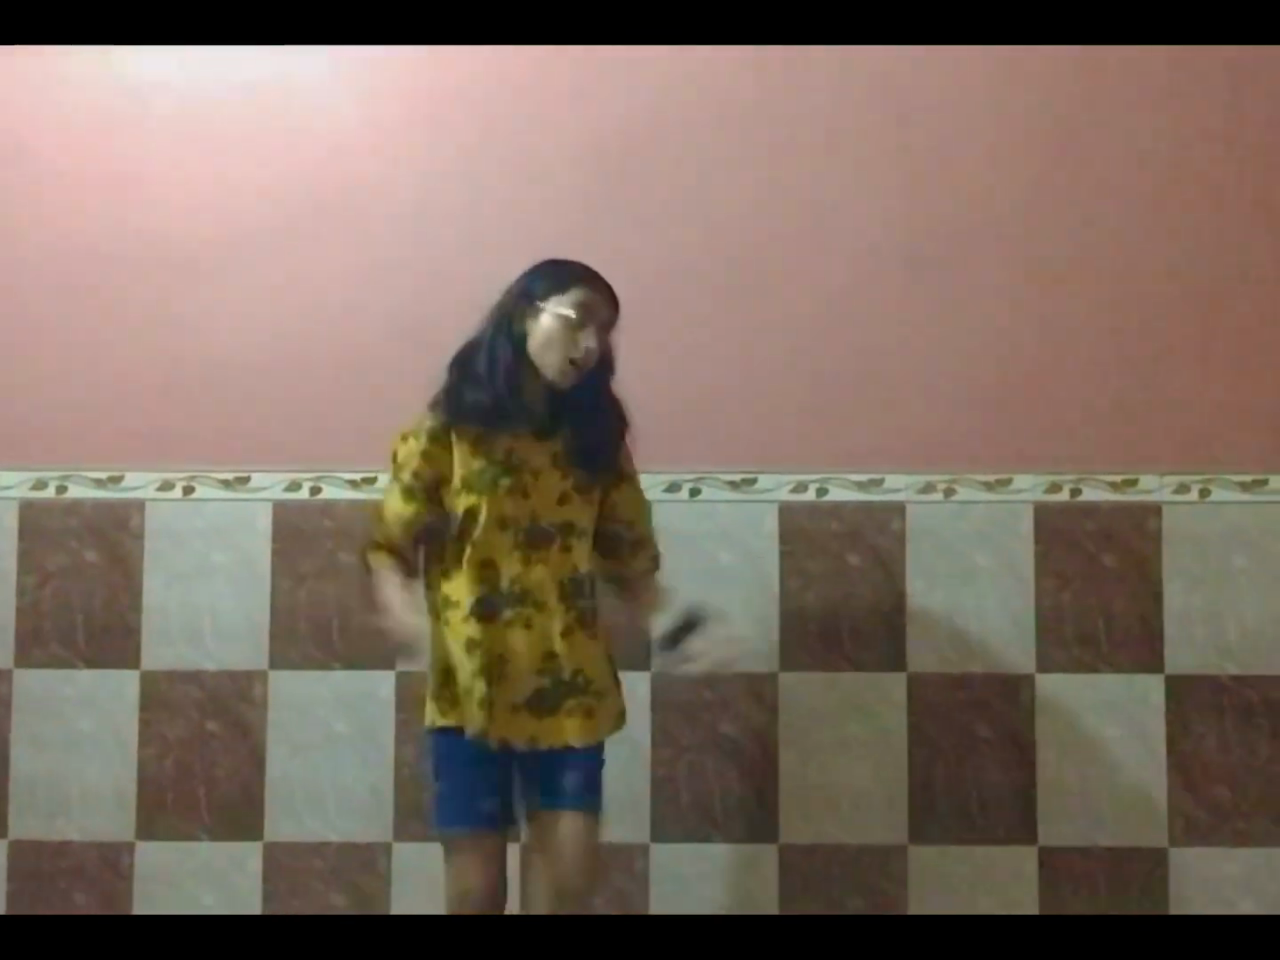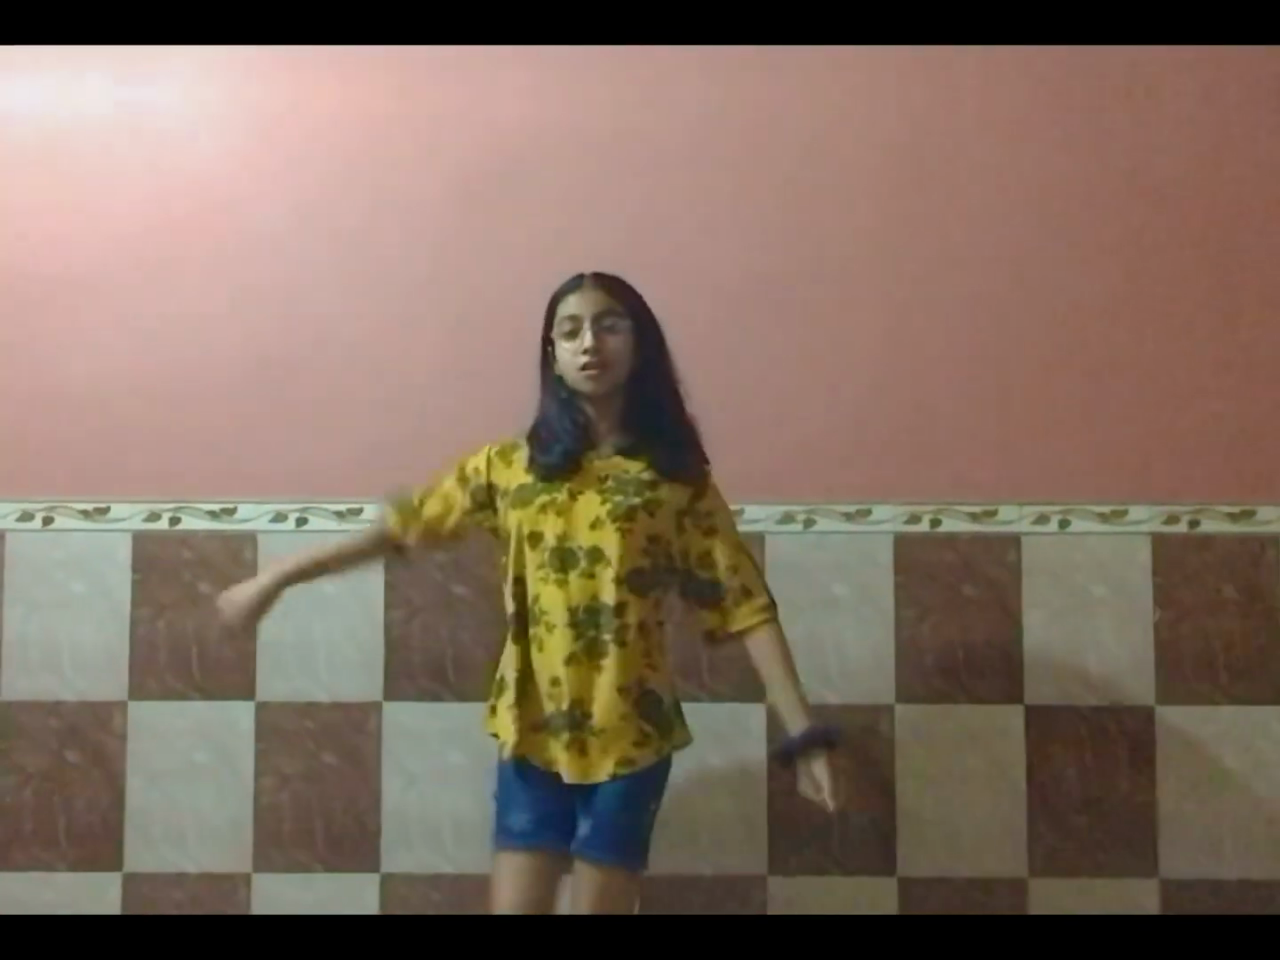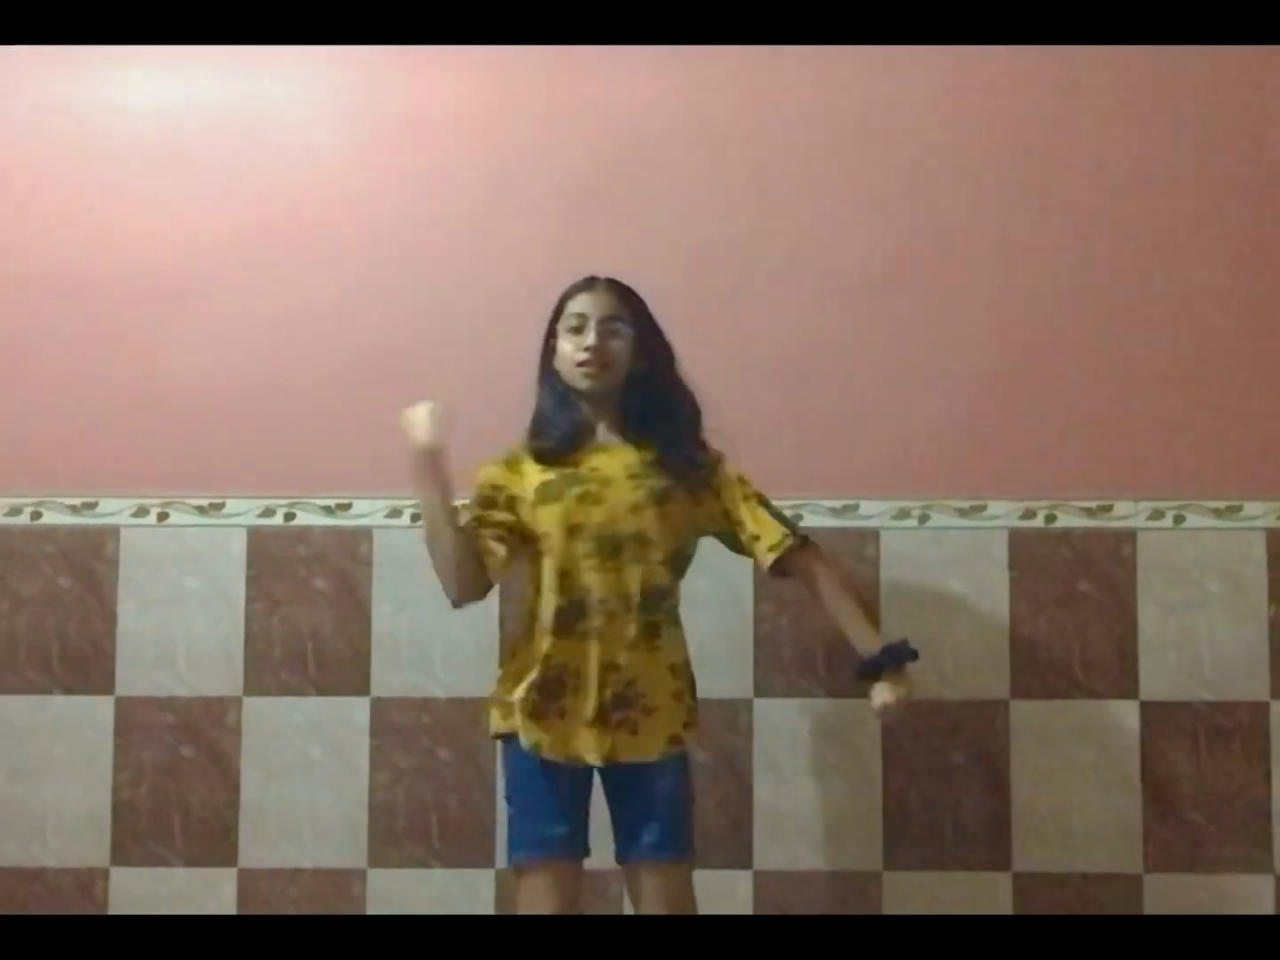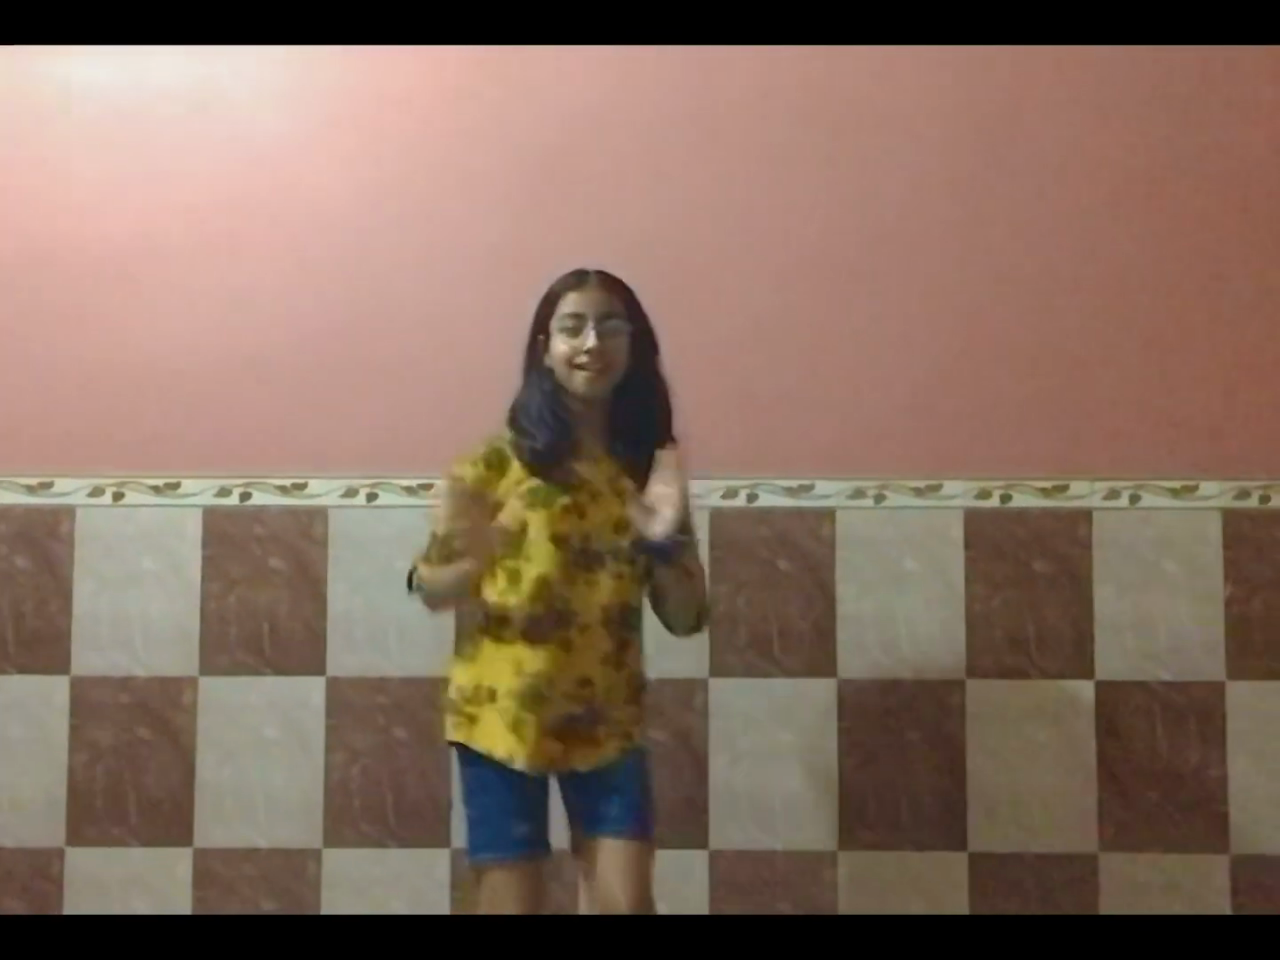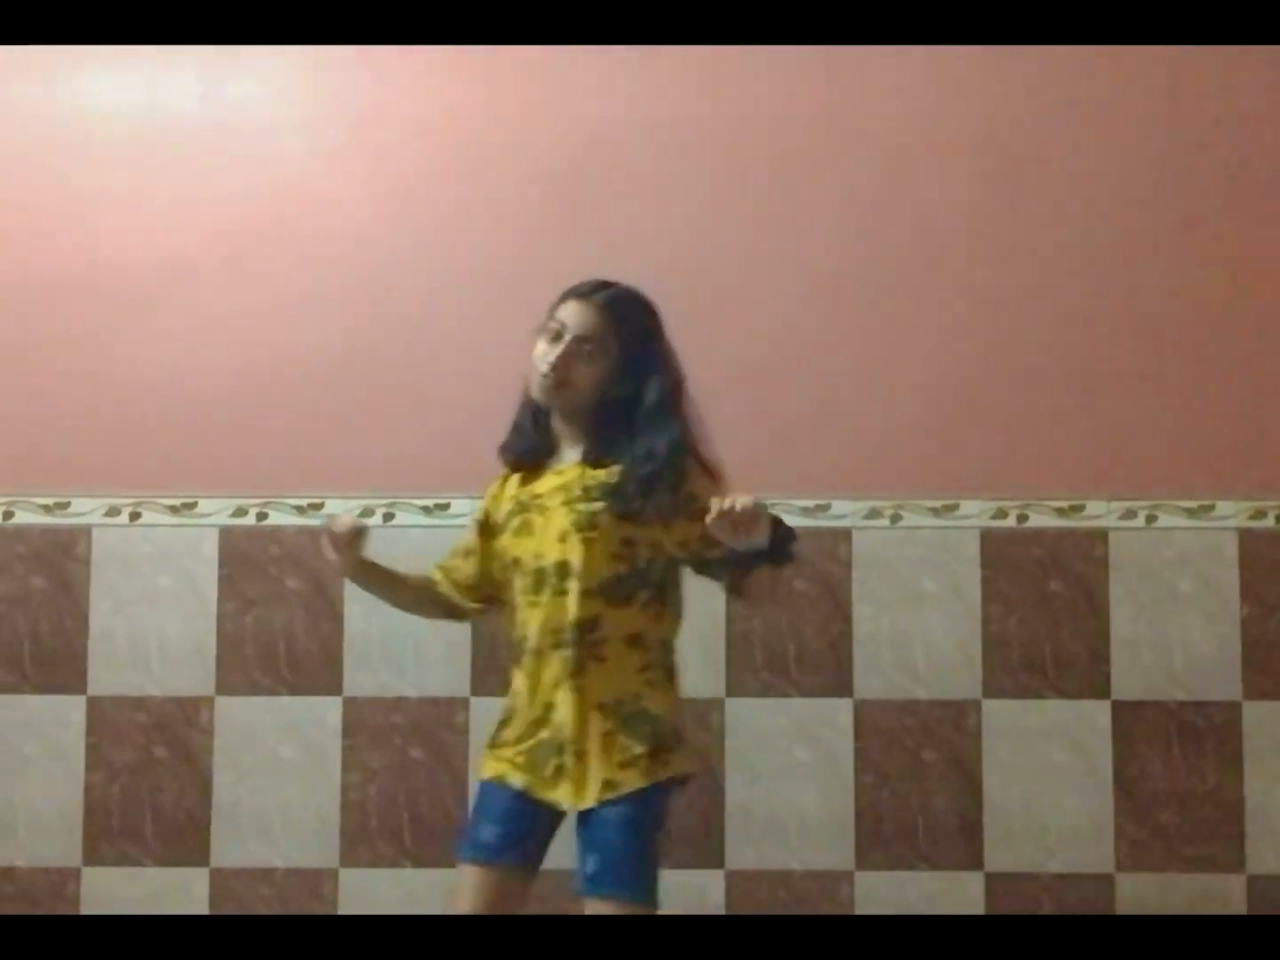
dt=1s
person 1, frame 1
left shoulder: (596, 443)
right shoulder: (442, 436)
left elbow: (630, 559)
right elbow: (389, 550)
right wrist: (405, 608)
left hip: (570, 693)
right hip: (469, 691)
left knee: (567, 886)
right knee: (475, 897)
person 1, frame 2
left shoulder: (675, 478)
right shoulder: (509, 467)
left elbow: (746, 608)
right elbow: (402, 529)
left wrist: (801, 733)
right wrist: (275, 580)
left hip: (629, 732)
right hip: (531, 728)
left knee: (601, 917)
right knee: (512, 911)
person 1, frame 3
left shoulder: (688, 464)
right shoulder: (517, 474)
left elbow: (796, 556)
right elbow: (463, 586)
right wrist: (427, 461)
left hip: (652, 715)
right hip: (545, 717)
left knee: (668, 910)
right knee: (545, 910)
person 1, frame 4
left shoulder: (651, 471)
right shoulder: (500, 463)
left elbow: (685, 619)
right elbow: (436, 589)
left wrist: (668, 545)
right wrist: (472, 558)
left hip: (607, 720)
right hip: (502, 715)
left knee: (627, 911)
right knee: (511, 913)
person 1, frame 5
left shoulder: (658, 474)
right shoulder: (513, 485)
left elbow: (743, 568)
right elbow: (454, 593)
left wrist: (755, 539)
right wrist: (361, 569)
left hip: (625, 745)
right hip: (526, 741)
right knee: (473, 912)
